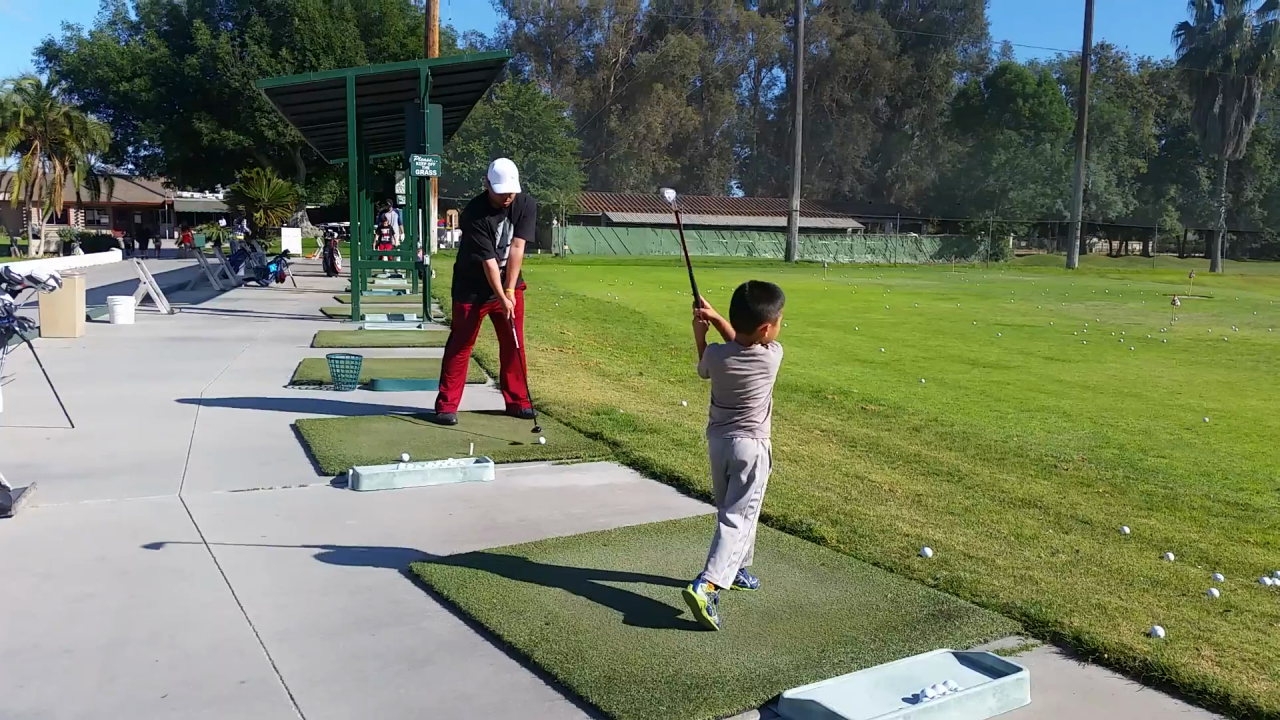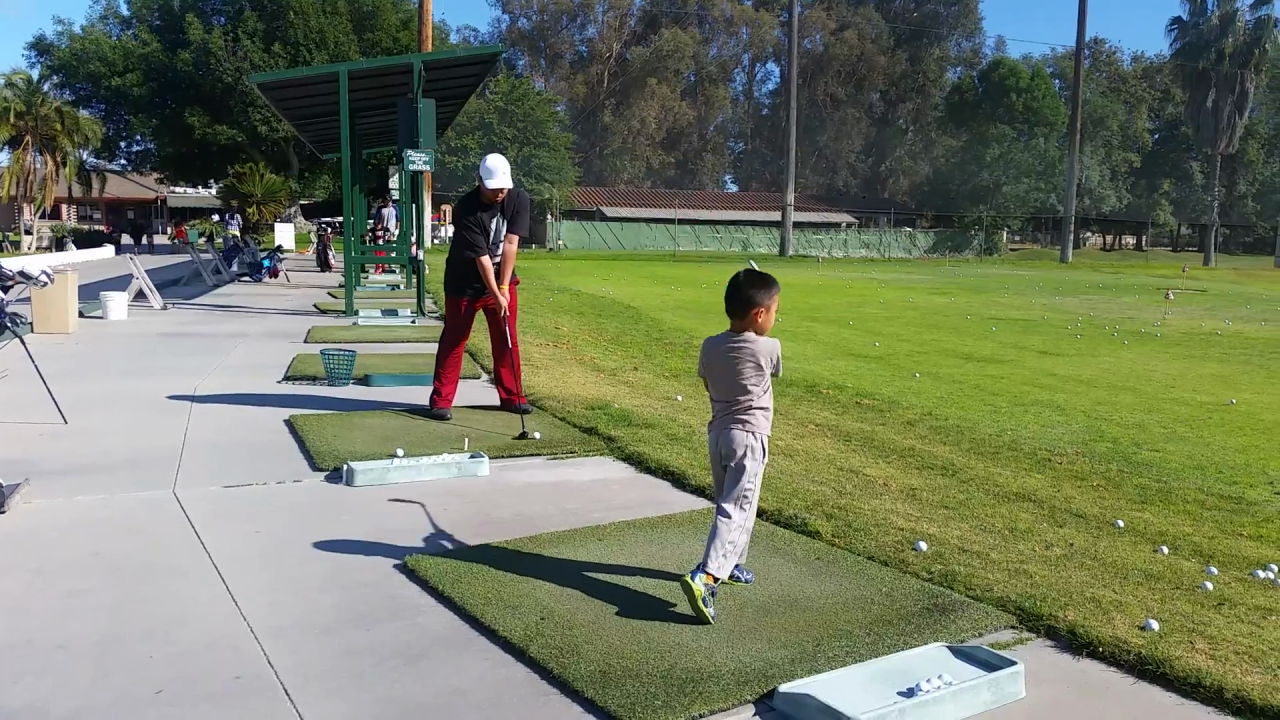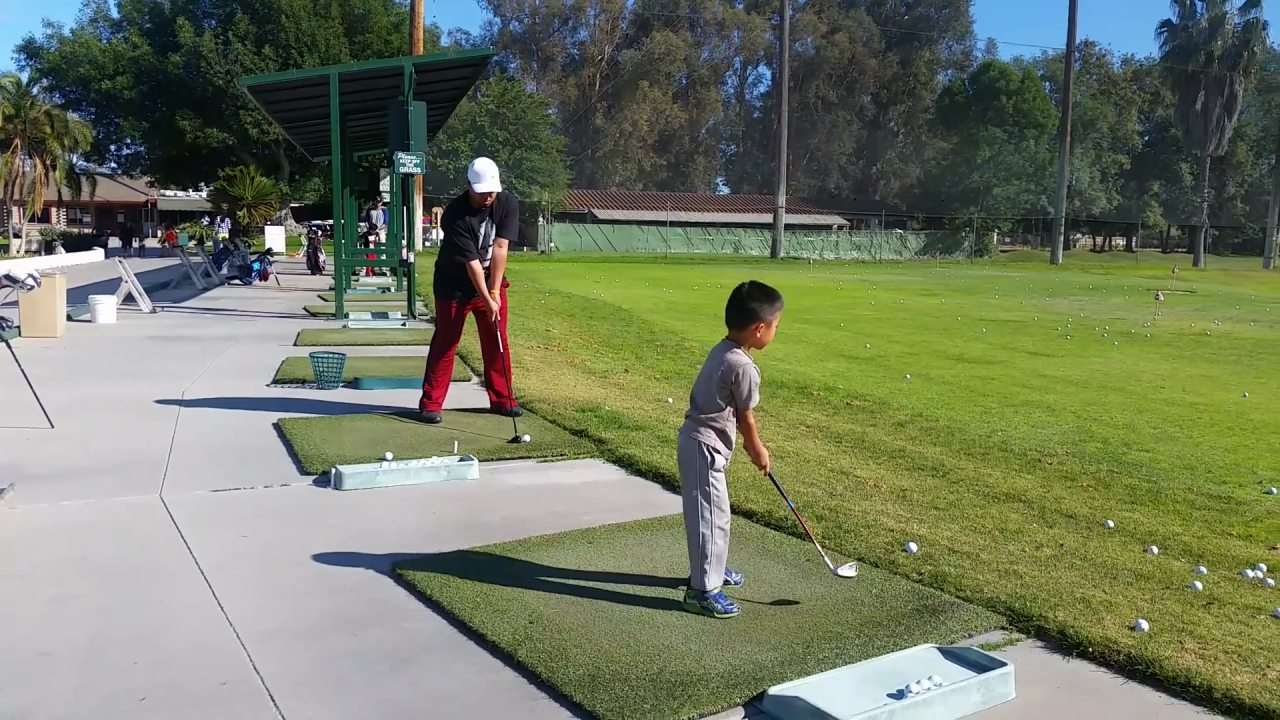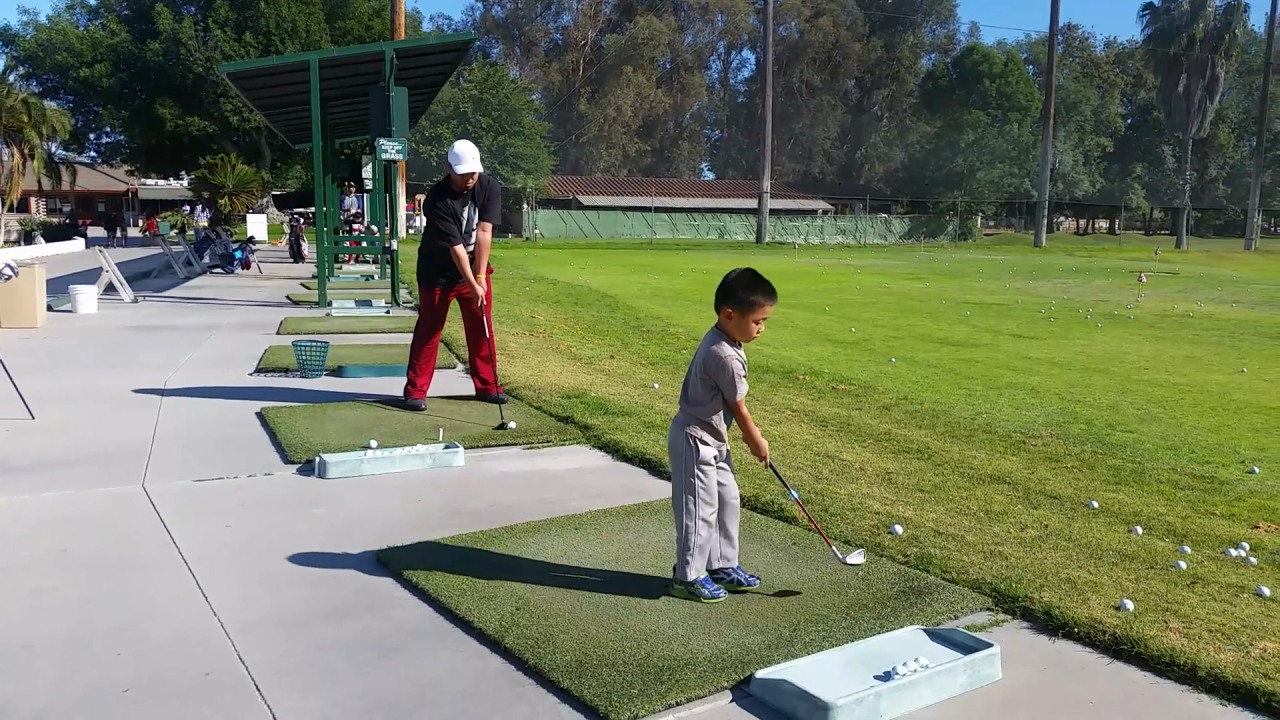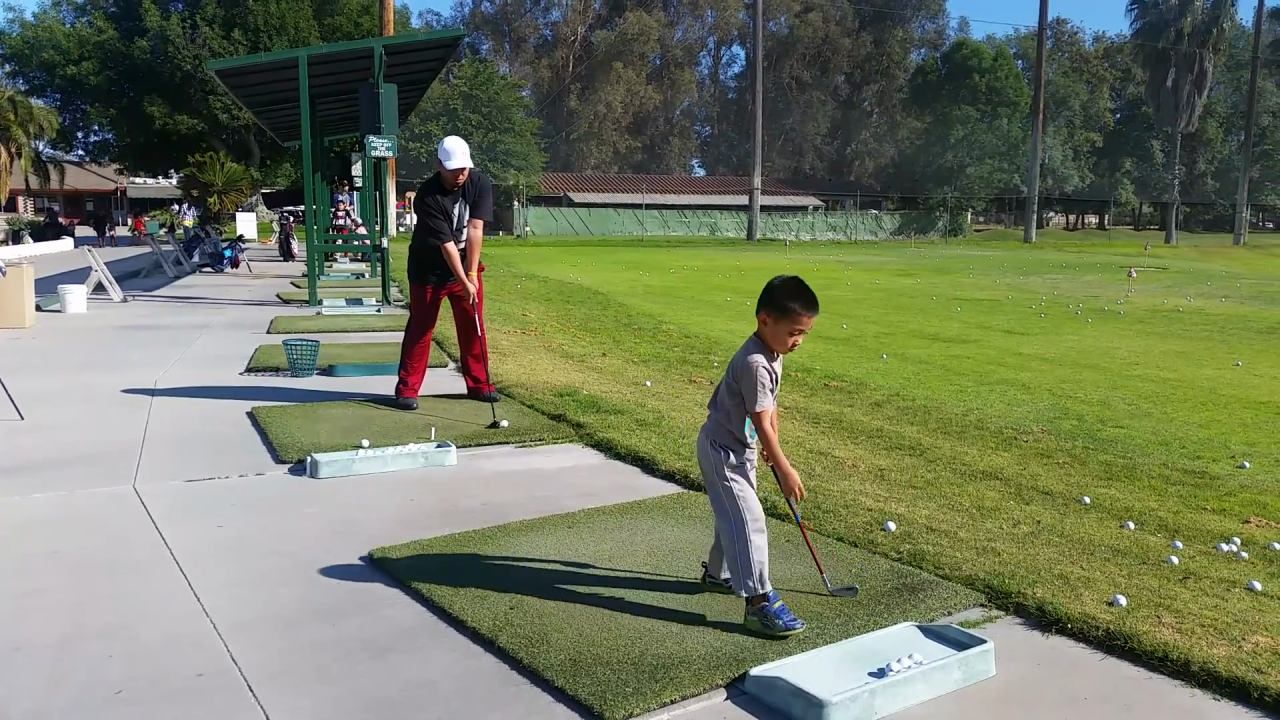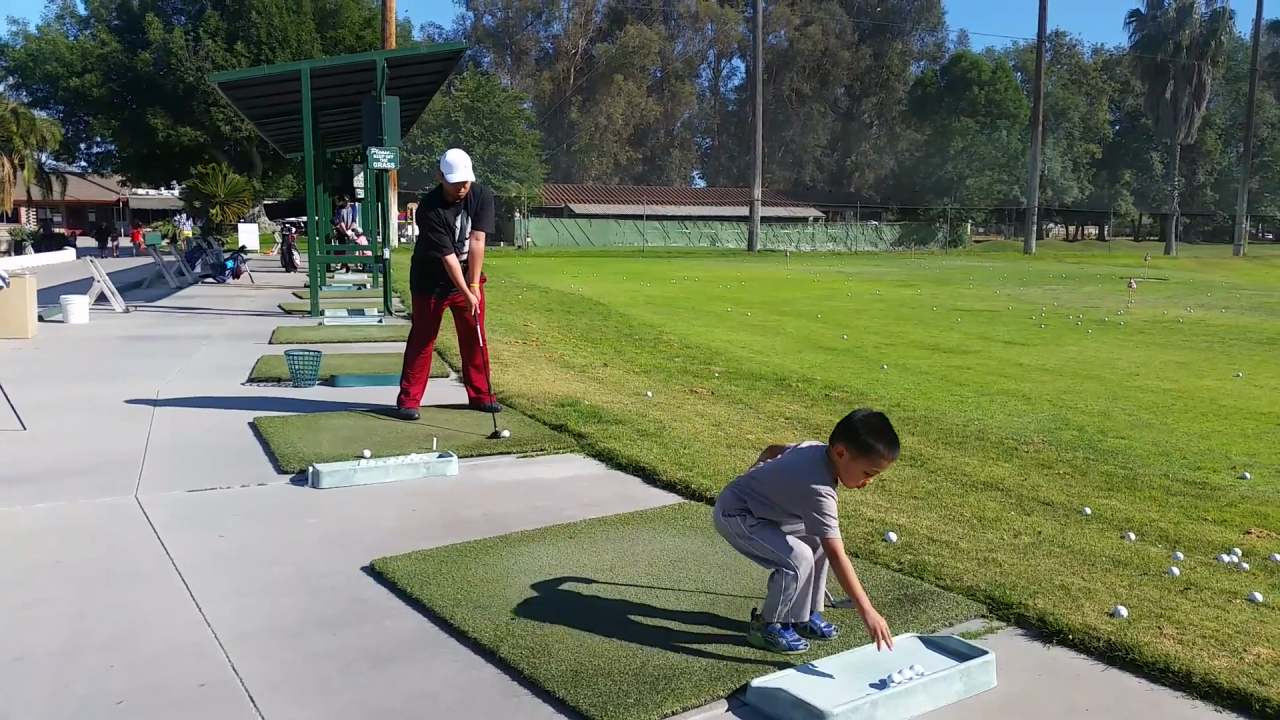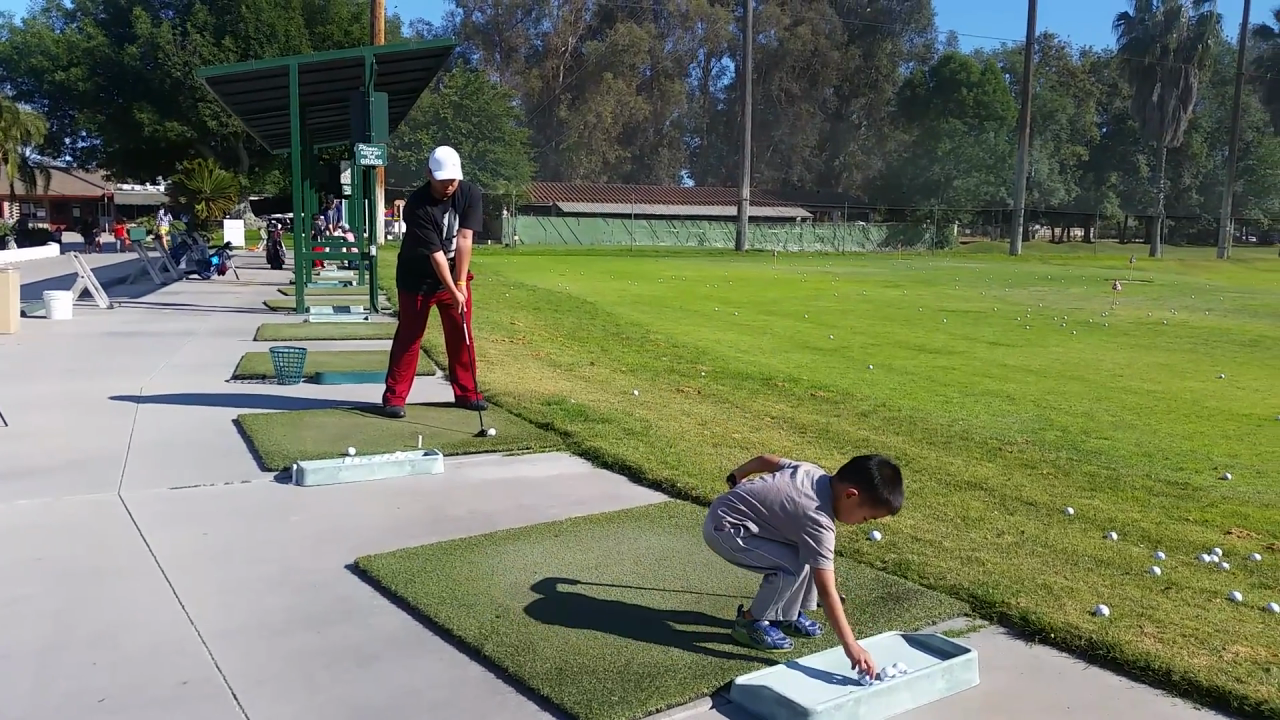
dt=0.5s
person 1, frame 1
left shoulder: (714, 356)
right shoulder: (773, 355)
left wrist: (700, 334)
right wrist: (717, 319)
left hip: (719, 442)
right hip: (752, 447)
left knee: (730, 511)
right knee: (739, 517)
left ankle: (732, 569)
right ankle: (707, 585)
person 1, frame 2
left shoulder: (710, 347)
right shoulder: (770, 348)
left hip: (717, 434)
right hip: (747, 438)
left knee: (729, 504)
right knee: (736, 510)
left ankle: (725, 564)
right ankle: (705, 576)
person 1, frame 3
left shoulder: (722, 352)
right shoulder: (745, 368)
right elbow: (745, 419)
left wrist: (754, 443)
right wrist: (757, 452)
left hip: (697, 441)
right hip: (706, 448)
left knee: (714, 514)
right knee: (711, 518)
left ankle: (710, 569)
right ankle: (702, 590)
person 1, frame 4
left shoulder: (719, 341)
right shoulder: (727, 357)
right elbow: (737, 408)
left wrist: (751, 432)
right wrist: (756, 441)
left hip: (709, 438)
right hip: (696, 440)
left knee: (727, 500)
right knee: (699, 509)
left ankle: (722, 566)
right ankle: (688, 577)
person 1, frame 5
left shoulder: (769, 353)
right shoulder: (755, 363)
left elbow: (768, 408)
right elbow: (761, 424)
left wrist: (771, 449)
right wrist: (785, 470)
left hip: (742, 446)
right hip: (723, 449)
left knee: (736, 516)
right knee: (748, 521)
left ankle: (719, 573)
right ankle: (760, 602)
person 1, frame 6
left shoulder: (816, 449)
right shoulder: (819, 490)
left elbow: (774, 449)
right elbow: (837, 557)
left wrist: (758, 476)
right wrist: (867, 611)
right hip: (734, 515)
left knee: (817, 543)
right knee: (798, 559)
left ankle: (804, 614)
right ankle: (766, 626)
person 1, frame 7
left shoulder: (815, 473)
right shoulder: (817, 521)
left elbow: (765, 460)
right elbow: (827, 590)
left wrist: (736, 479)
right wrist: (851, 646)
left hip: (731, 510)
right hip: (724, 529)
left knee: (807, 556)
right knee: (793, 568)
left ankle: (787, 613)
right ankle: (751, 622)
person 2, frame 1
left shoulder: (526, 205)
right shoulder: (474, 214)
left elbow: (517, 248)
right elbow: (488, 260)
left wrist: (510, 290)
right wrist: (501, 297)
left hip: (509, 285)
right hip: (472, 288)
left knee: (514, 344)
right knee: (460, 344)
left ankle: (517, 400)
right ankle: (446, 404)
person 2, frame 2
left shoulder: (519, 200)
right shoulder: (466, 210)
left elbow: (510, 244)
right elbow: (481, 257)
left wrist: (504, 287)
right wrist: (495, 294)
left hip: (503, 280)
right hip: (465, 283)
left knee: (507, 339)
right knee: (454, 340)
left ankle: (510, 396)
right ankle: (440, 399)
person 2, frame 3
left shoulder: (508, 204)
right shoulder: (455, 215)
left elbow: (500, 249)
right elbow: (471, 261)
left wrist: (495, 292)
right wrist: (486, 299)
left hip: (492, 282)
right hip: (454, 286)
left knee: (497, 341)
right knee: (444, 342)
left ankle: (501, 398)
right ankle: (431, 402)
person 2, frame 4
left shoulder: (490, 187)
right shoulder: (437, 199)
left elbow: (484, 233)
right elbow: (455, 246)
left wrist: (481, 277)
right wrist: (472, 284)
left hip: (476, 268)
right hip: (438, 272)
left knee: (481, 327)
right knee: (429, 330)
left ankle: (486, 385)
right ankle: (415, 390)
person 2, frame 5
left shoulder: (480, 184)
right shoulder: (427, 196)
left elbow: (475, 229)
right elbow: (446, 243)
left wrist: (472, 274)
right wrist: (464, 281)
left hip: (467, 266)
right hip: (429, 270)
left knee: (473, 326)
right knee: (420, 328)
left ankle: (478, 384)
right ankle: (407, 389)
person 2, frame 6
left shoulder: (482, 196)
right shoulder: (429, 208)
left elbow: (477, 241)
right elbow: (447, 256)
left wrist: (474, 285)
right wrist: (465, 293)
left hip: (468, 276)
right hip: (431, 281)
left knee: (474, 336)
right knee: (422, 338)
left ankle: (480, 394)
right ankle: (408, 398)
person 2, frame 7
left shoulder: (470, 194)
right shoulder: (417, 205)
left elbow: (464, 239)
right elbow: (435, 253)
left wrist: (461, 282)
right wrist: (452, 290)
left hip: (455, 274)
right hip: (417, 278)
left knee: (461, 333)
right knee: (409, 336)
left ankle: (466, 392)
right ankle: (394, 396)
